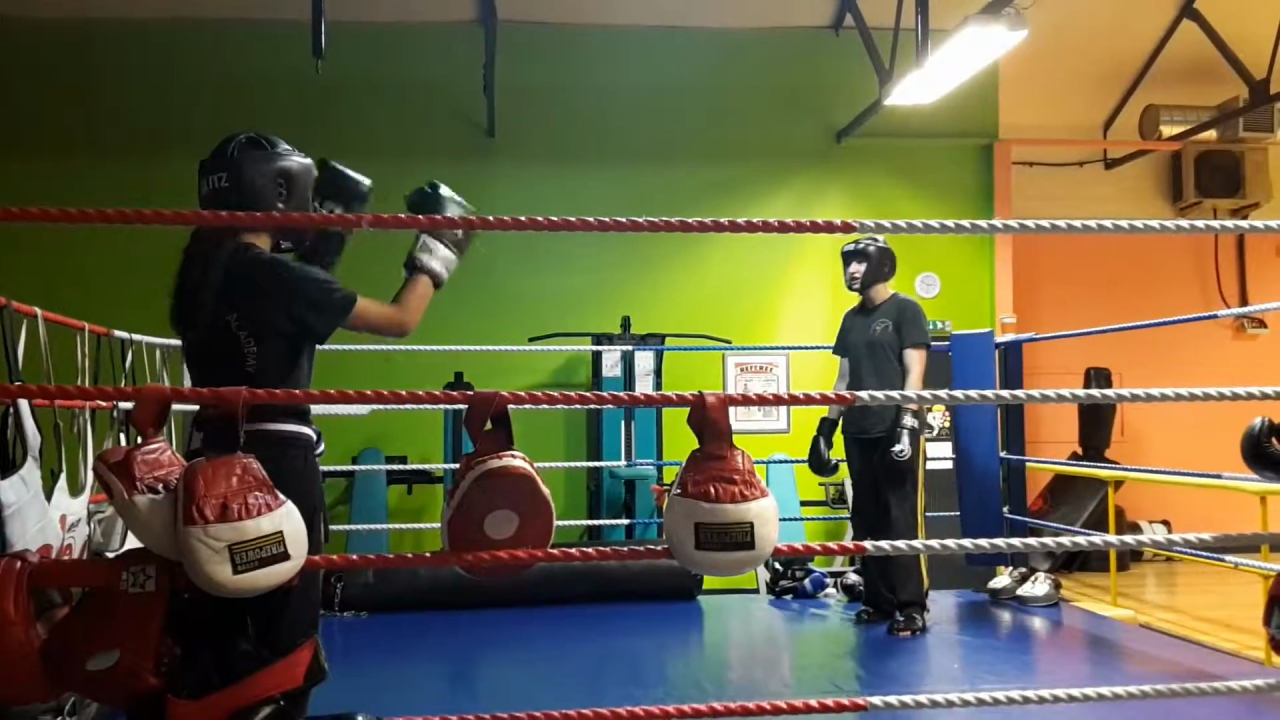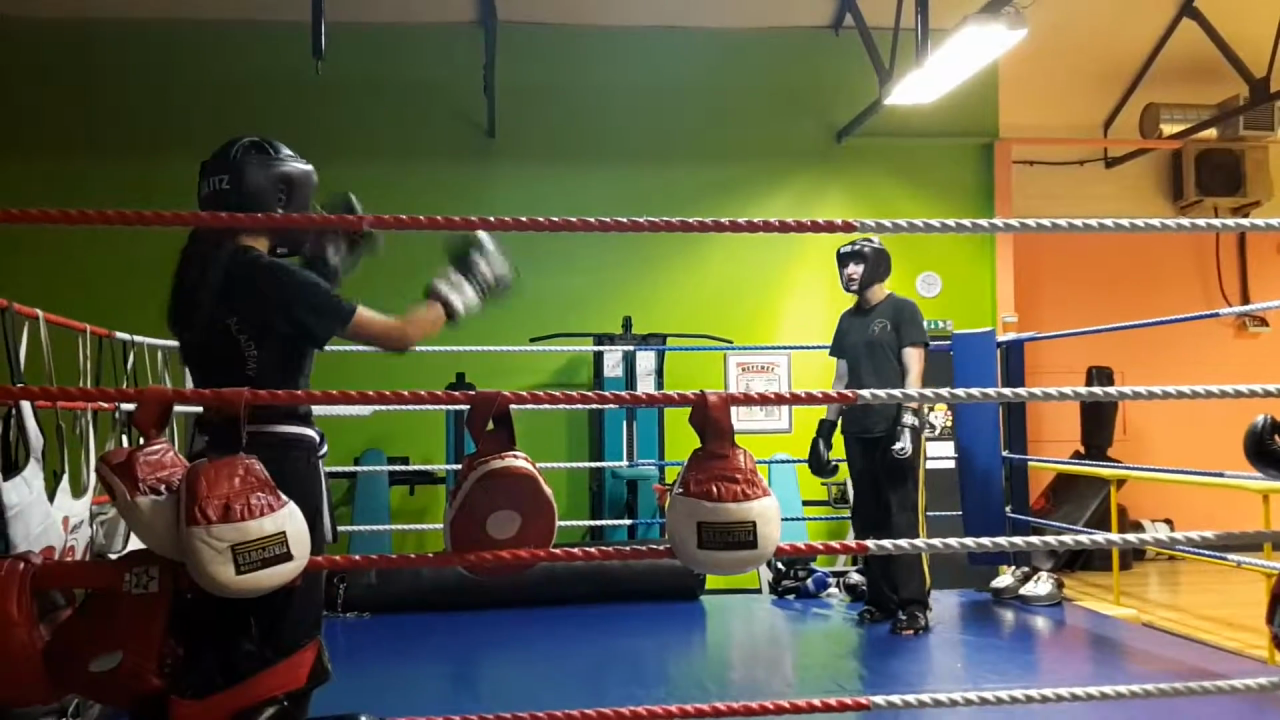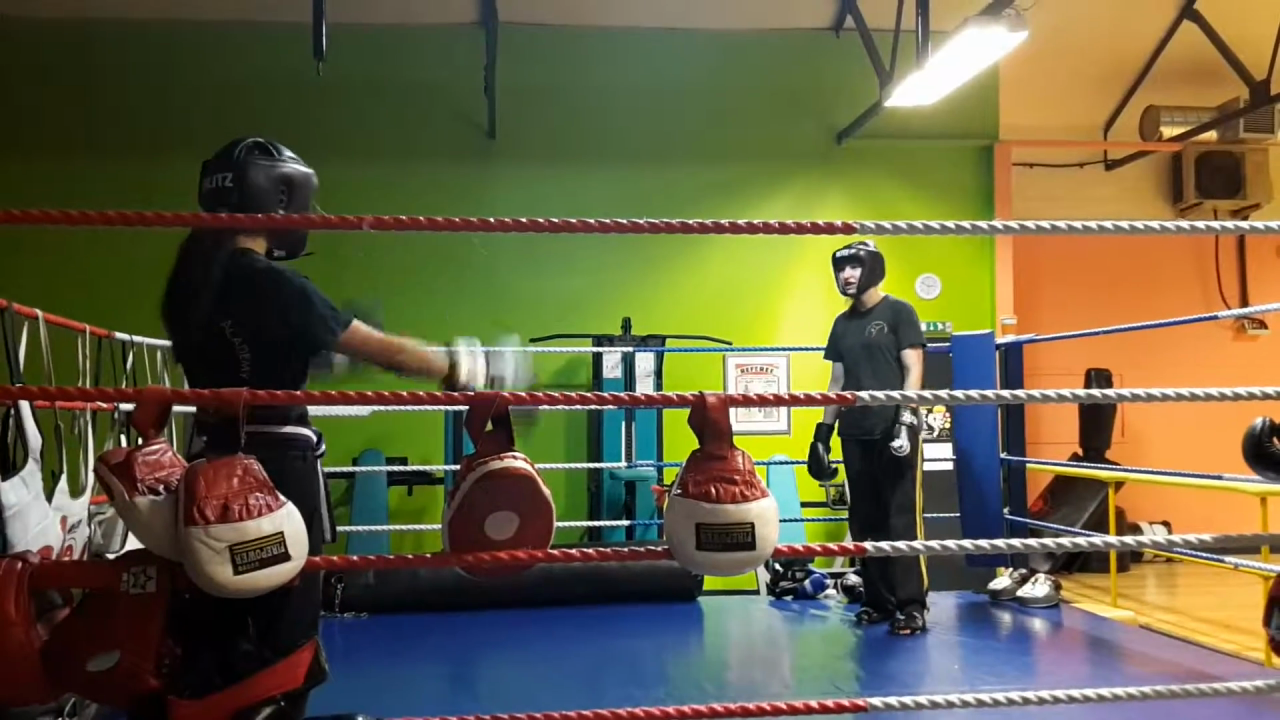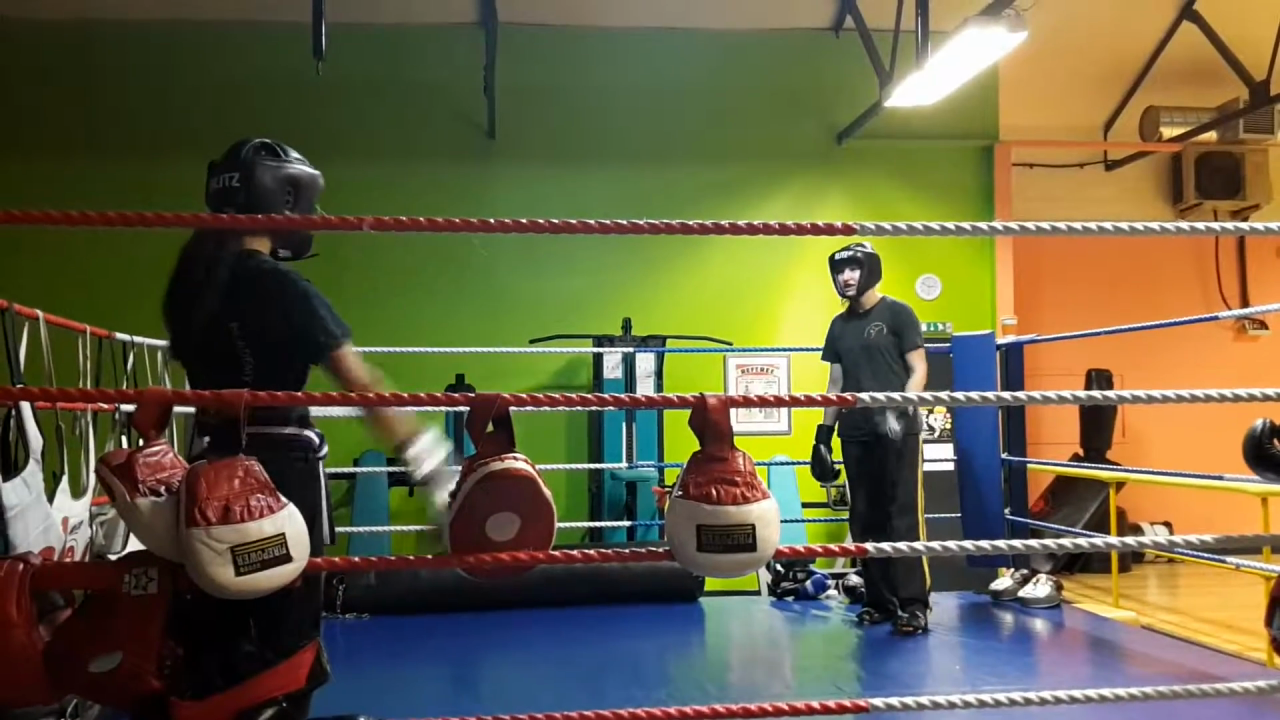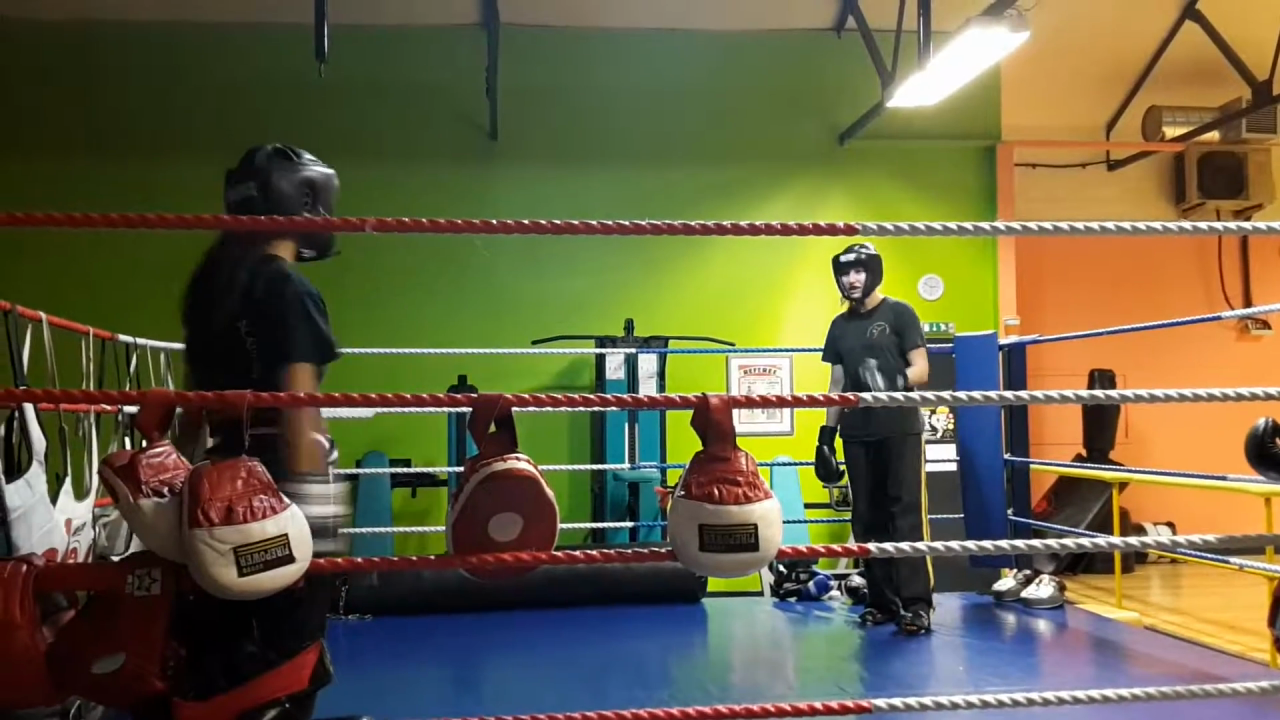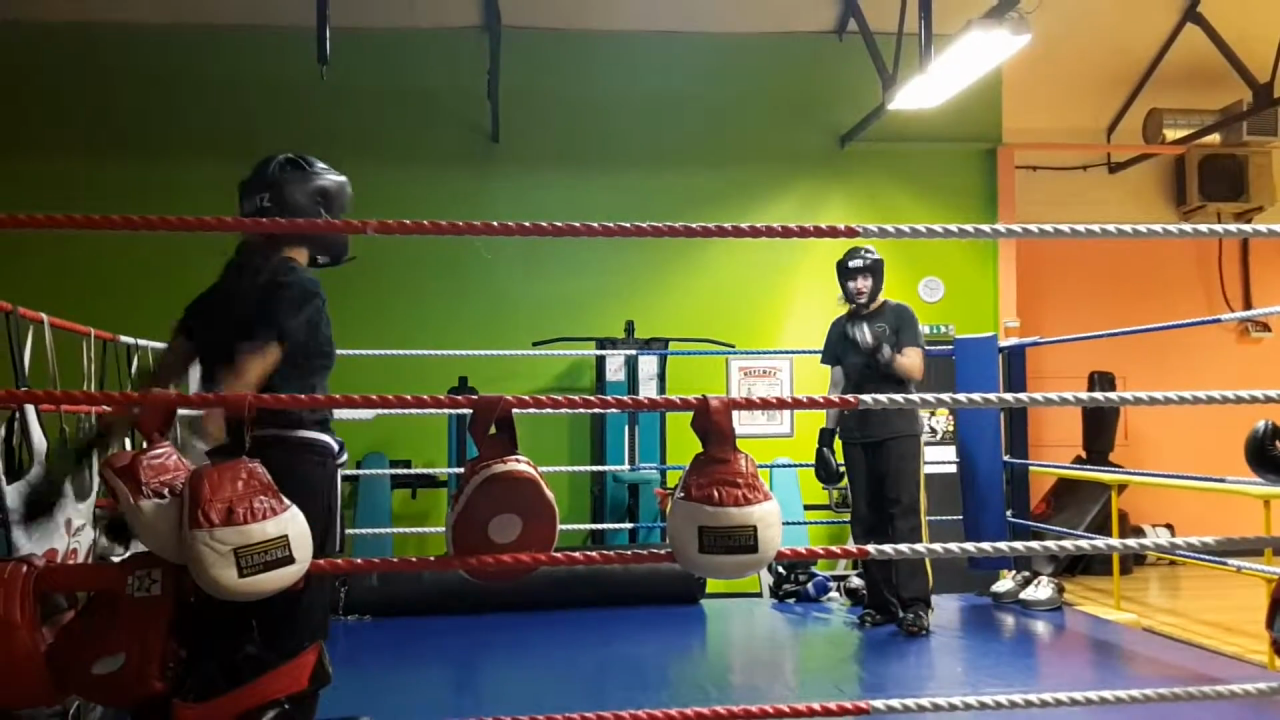
dt=0.1s
person 1, frame 1
left shoulder: (205, 274)
right shoulder: (276, 277)
right elbow: (399, 319)
left wrist: (324, 234)
right wrist: (436, 249)
left hip: (215, 459)
right hip: (277, 461)
left knee: (211, 619)
right knee: (281, 624)
person 1, frame 2
left shoulder: (201, 278)
right shoulder: (278, 280)
right elbow: (397, 333)
left wrist: (328, 263)
right wrist: (462, 283)
left hip: (218, 462)
right hip: (280, 464)
left knee: (215, 623)
right knee: (285, 629)
person 1, frame 3
left shoulder: (196, 279)
right shoulder: (273, 284)
right elbow: (385, 350)
left wrist: (332, 351)
right wrist: (469, 369)
left hip: (216, 463)
right hip: (277, 463)
left knee: (213, 621)
right knee: (282, 626)
person 1, frame 4
left shoulder: (194, 280)
right shoulder: (278, 287)
right elbow: (361, 382)
right wrist: (430, 459)
left hip: (217, 457)
right hip: (271, 467)
left knee: (214, 623)
right knee: (280, 636)
person 1, frame 5
left shoulder: (216, 283)
right shoulder: (289, 292)
left elbow: (197, 396)
right elbow: (298, 409)
right wrist: (312, 509)
left hip: (229, 465)
right hip: (281, 469)
left knee: (223, 628)
right knee: (293, 632)
person 1, frame 6
left shoulder: (234, 284)
right shoulder: (298, 291)
left elbow: (165, 369)
right elbow: (239, 384)
left hip: (238, 464)
right hip: (298, 468)
left knee: (223, 627)
right knee: (295, 631)
person 2, frame 1
left shoulder: (906, 310)
right shoulder: (851, 318)
left elbow: (915, 372)
left wrist: (907, 424)
right wrist: (825, 428)
left hip: (893, 430)
right hip: (858, 432)
left knee: (901, 519)
right knee: (866, 520)
left ankle: (911, 607)
right ankle: (878, 600)
person 2, frame 2
left shoulder: (902, 310)
right shoulder: (848, 320)
left elbow: (914, 370)
left wrist: (907, 422)
right wrist: (825, 429)
left hip: (895, 429)
right hip: (858, 431)
left knee: (903, 516)
right knee: (867, 518)
left ankle: (914, 606)
right ankle: (881, 599)
person 2, frame 3
left shoulder: (898, 312)
right shoulder: (842, 323)
left elbow: (914, 371)
left wrist: (906, 421)
right wrist: (822, 433)
left hip: (893, 430)
right hip: (855, 433)
left knee: (901, 517)
right knee: (864, 519)
left ankle: (912, 605)
right ankle: (879, 600)
person 2, frame 4
left shoulder: (897, 313)
right shoulder: (839, 325)
left elbow: (920, 372)
left wrist: (901, 410)
right wrist: (823, 435)
left hip: (897, 431)
right hip: (855, 434)
left knee: (902, 515)
right knee: (865, 519)
left ankle: (913, 604)
right ankle: (879, 601)
person 2, frame 5
left shoulder: (899, 313)
right shoulder: (839, 325)
left elbow: (921, 369)
left wrist: (892, 381)
right wrist: (826, 436)
left hip: (899, 428)
right hip: (857, 434)
left knee: (906, 514)
right knee: (867, 520)
left ankle: (917, 603)
right ankle: (882, 601)
person 2, frame 6
left shoulder: (898, 315)
right shoulder: (840, 327)
left elbow: (915, 370)
left wrist: (878, 350)
right wrist: (826, 438)
left hip: (898, 430)
right hip: (856, 435)
left knee: (905, 514)
right knee: (866, 520)
left ankle: (915, 604)
right ankle: (881, 602)
